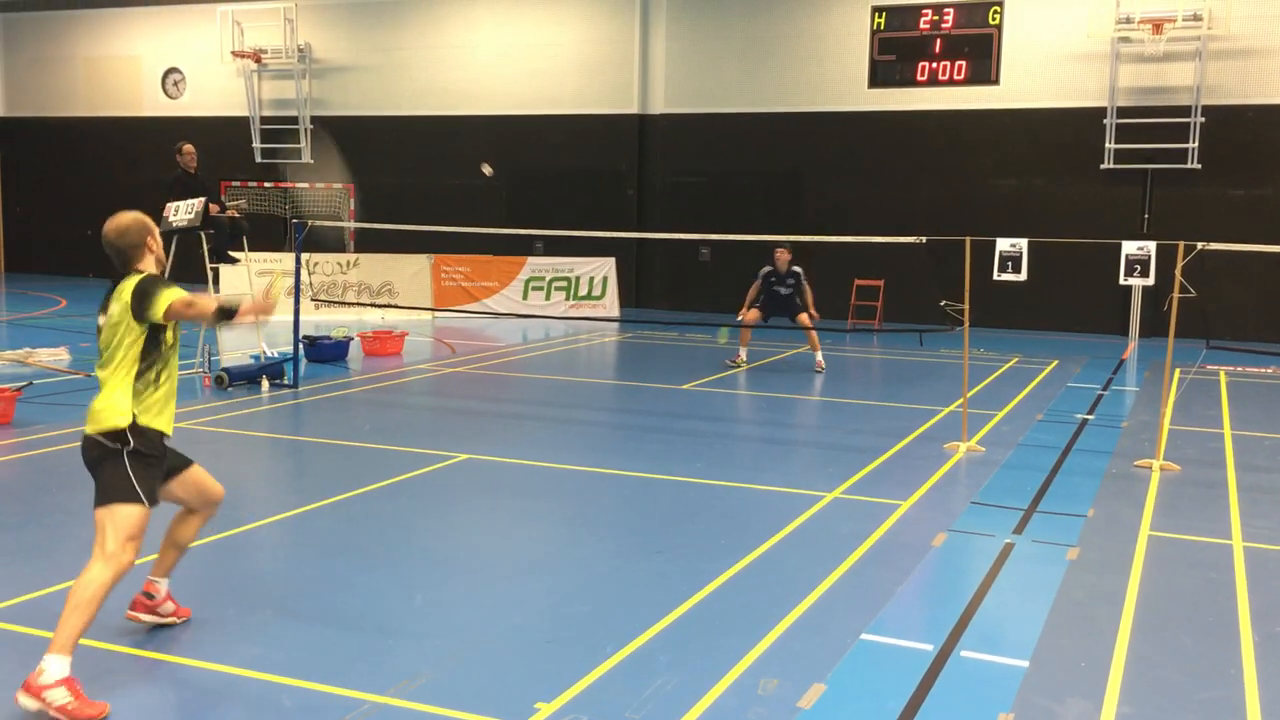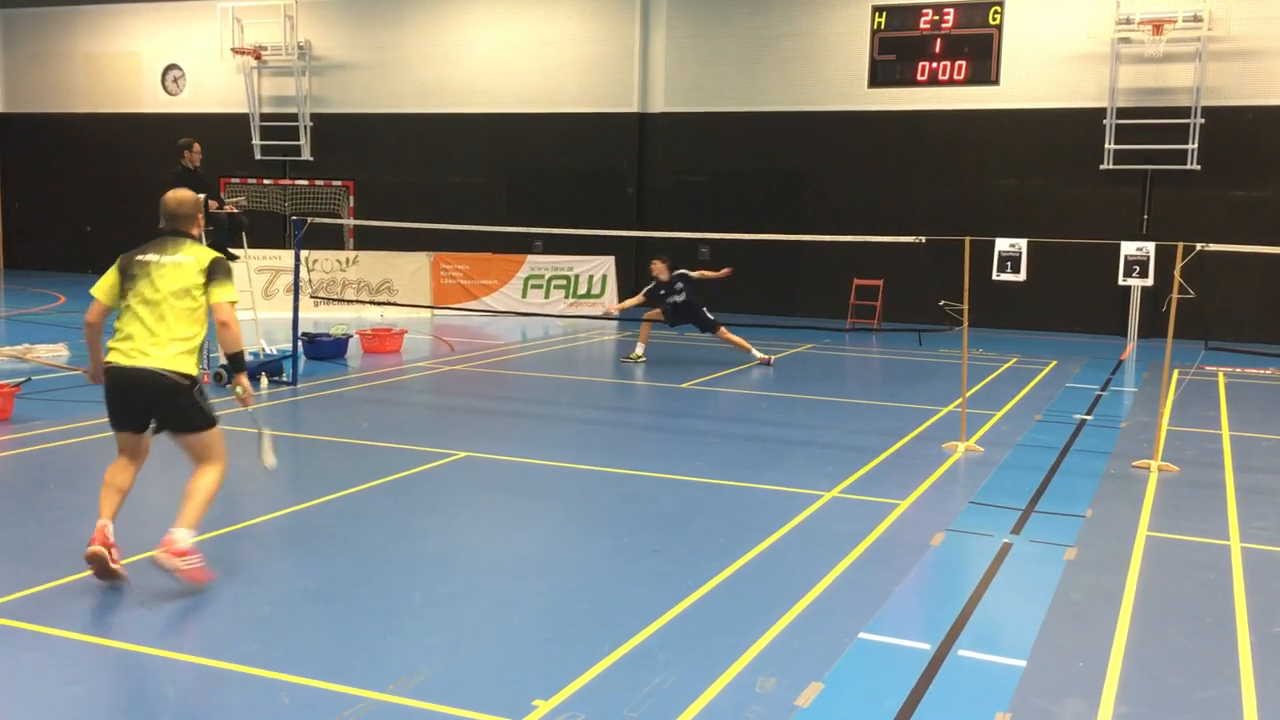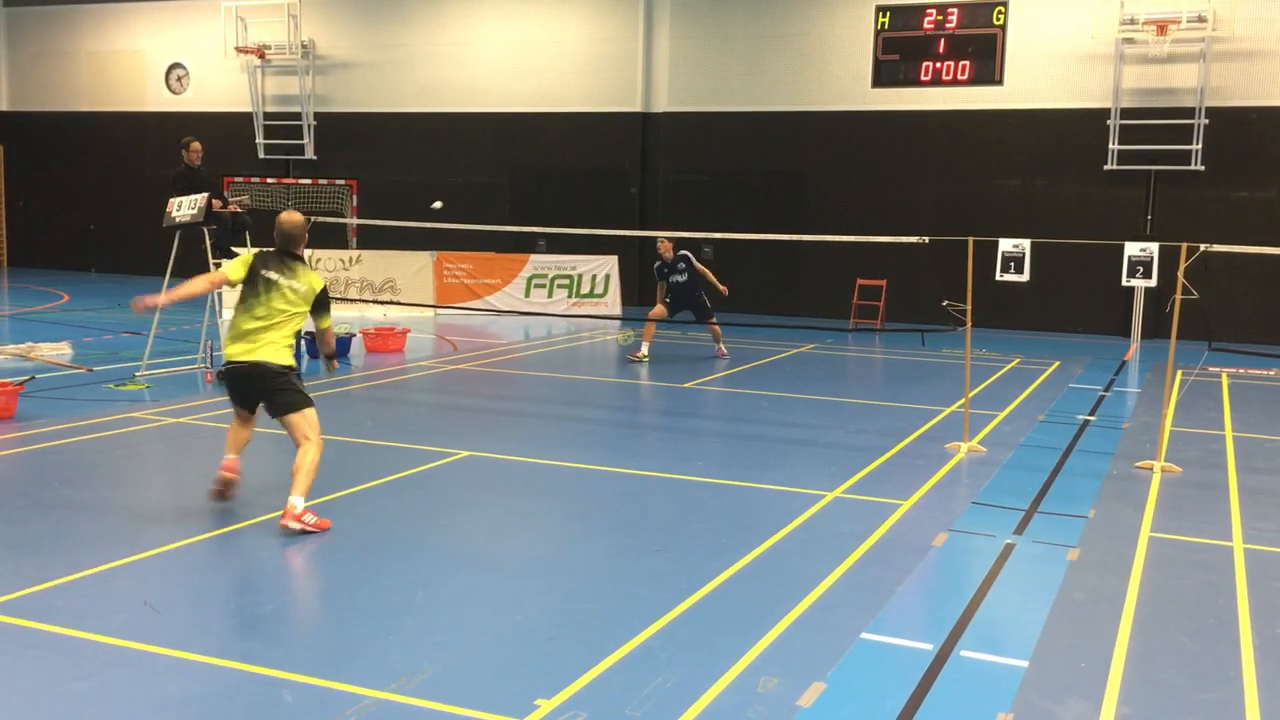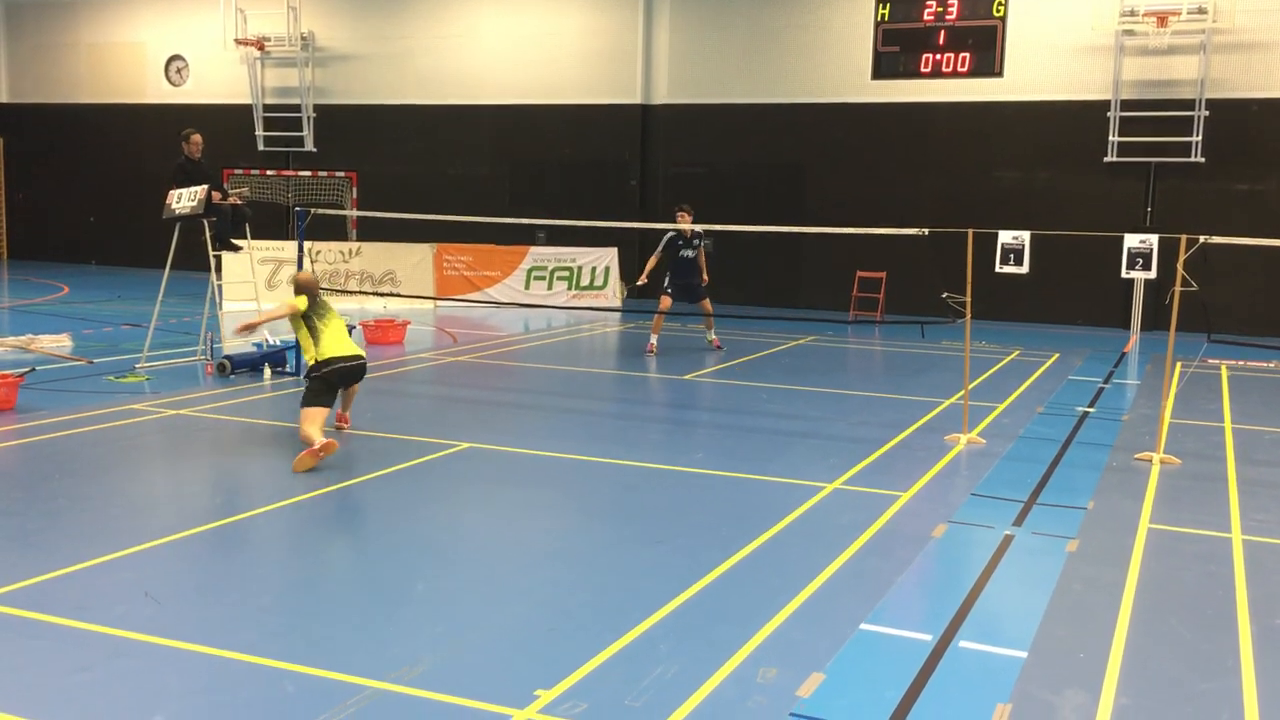
dt=0.5s
person 1, frame 1
left shoulder: (116, 299)
right shoulder: (143, 288)
right elbow: (183, 304)
right wrist: (234, 309)
left hip: (133, 437)
right hip: (120, 443)
left knee: (208, 497)
right knee: (114, 557)
left ankle: (152, 593)
right ankle: (48, 679)
person 1, frame 2
left shoulder: (132, 258)
right shoulder: (210, 260)
left elbow: (93, 317)
right elbow: (224, 319)
left wrist: (95, 359)
right wrist: (239, 372)
left hip: (120, 370)
right hip: (170, 374)
left knee: (129, 457)
right knee: (213, 463)
left ankle: (103, 534)
right ankle: (178, 543)
person 1, frame 3
left shoulder: (254, 261)
right shoulder: (315, 284)
left elbow: (210, 281)
right elbow: (326, 334)
left wrist: (163, 298)
right wrist: (331, 358)
left hip: (238, 364)
right hip: (277, 369)
left knee: (243, 418)
right knee: (311, 440)
left ankle: (229, 465)
right ankle: (296, 509)
person 1, frame 4
left shoulder: (302, 301)
right shoulder: (327, 306)
left elbow: (290, 307)
left wrist: (258, 320)
left hip: (330, 365)
right hip: (358, 361)
left knee: (308, 429)
left ankle: (319, 443)
right ankle: (343, 416)
